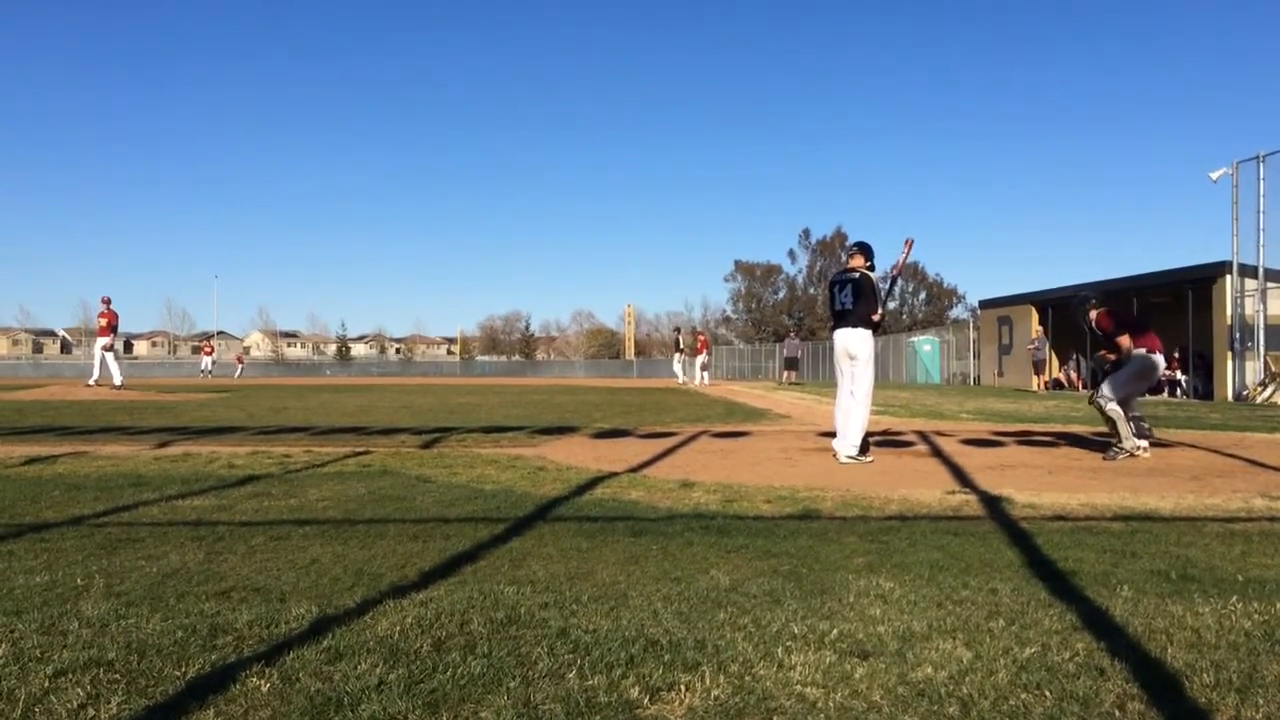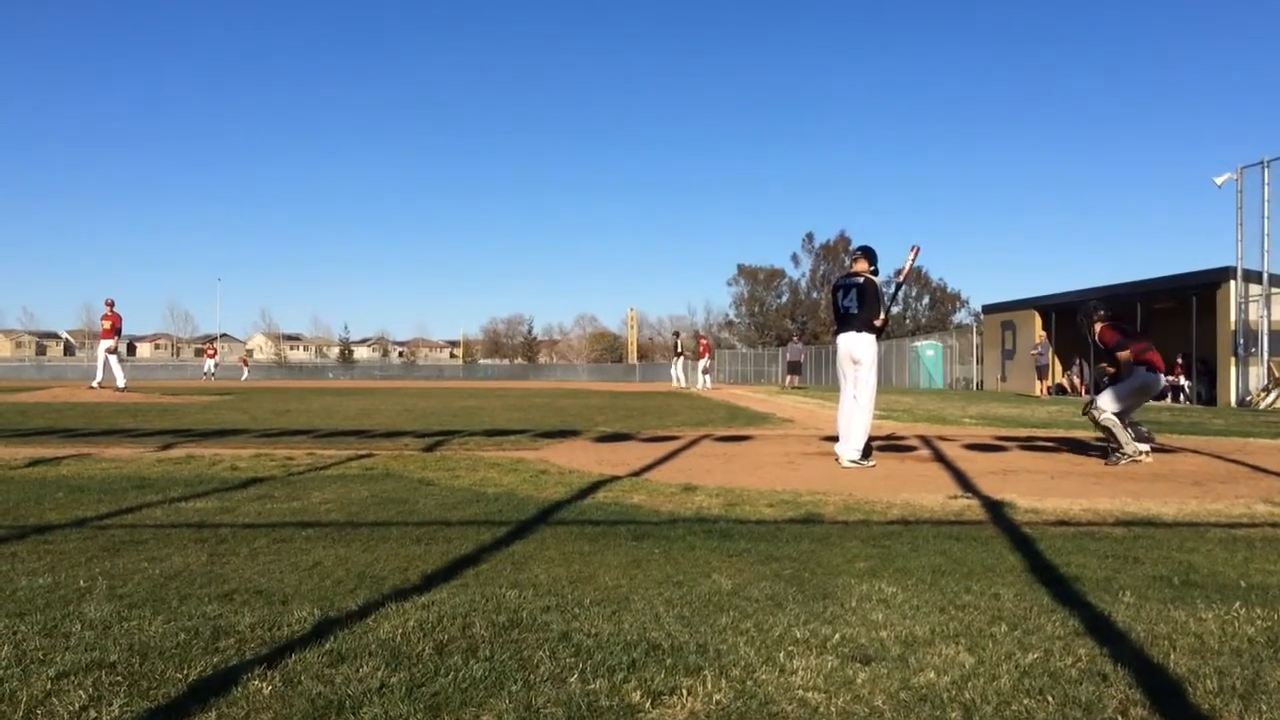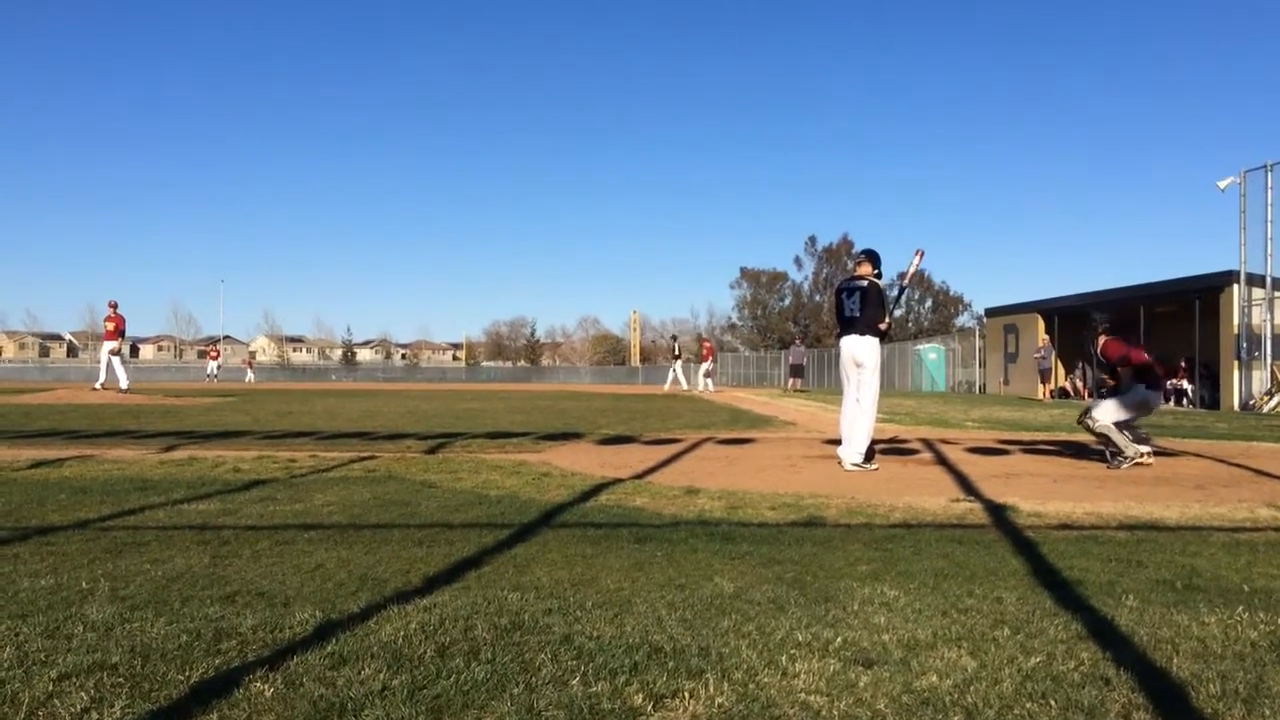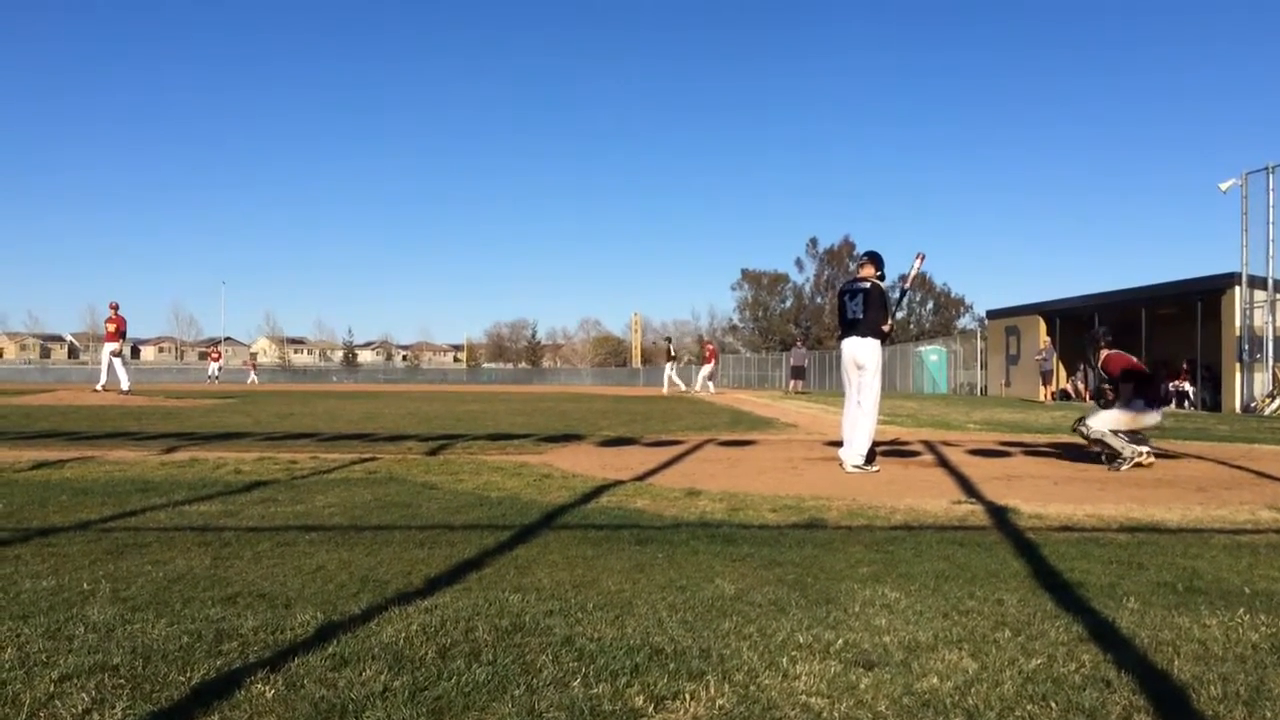
dt=0.2s
person 1, frame 1
left shoulder: (835, 279)
right shoulder: (866, 278)
left elbow: (834, 312)
right elbow: (875, 315)
right wrist: (876, 320)
left hip: (839, 335)
right hip: (860, 335)
left knee: (844, 391)
right knee: (861, 392)
left ankle: (842, 444)
right ankle: (851, 449)
person 1, frame 2
left shoulder: (838, 284)
right shoulder: (870, 283)
left elbow: (837, 317)
right elbow: (877, 321)
right wrist: (881, 325)
left hip: (842, 340)
right hip: (863, 340)
left knee: (847, 395)
right knee: (863, 397)
left ankle: (844, 449)
right ankle: (854, 453)
person 1, frame 3
left shoulder: (842, 287)
right shoulder: (874, 286)
left elbow: (840, 320)
right elbow: (882, 325)
right wrist: (885, 327)
left hip: (845, 343)
right hip: (867, 343)
left knee: (849, 398)
right knee: (866, 400)
left ankle: (847, 451)
right ankle: (856, 456)
person 1, frame 4
left shoulder: (844, 289)
right shoulder: (876, 288)
left elbow: (842, 321)
right elbow: (885, 327)
right wrist: (886, 329)
left hip: (847, 345)
right hip: (868, 345)
left knee: (852, 401)
right knee: (867, 402)
left ankle: (848, 453)
right ankle: (857, 458)
person 2, frame 1
left shoulder: (1101, 317)
right shoulder: (1107, 316)
left elbow: (1127, 346)
left wrist: (1117, 360)
right wrist: (1112, 358)
left hip: (1144, 356)
right hip: (1155, 358)
left knee: (1102, 396)
right knee: (1122, 400)
left ankle: (1127, 444)
right ankle: (1140, 444)
person 2, frame 2
left shoulder: (1104, 331)
right shoulder: (1112, 330)
left elbow: (1127, 362)
left wrist: (1116, 375)
right wrist: (1114, 372)
left hip: (1145, 375)
right hip: (1155, 376)
left knee: (1095, 408)
right knee: (1117, 412)
left ankle: (1129, 449)
right ankle: (1141, 448)
person 2, frame 3
left shoulder: (1108, 345)
right shoulder: (1115, 343)
left elbow: (1127, 378)
left wrist: (1116, 388)
left hip: (1144, 392)
right hip: (1151, 391)
left knee: (1090, 418)
right knee: (1112, 417)
left ankle: (1131, 452)
right ankle: (1142, 449)
person 2, frame 4
left shoulder: (1110, 360)
right shoulder: (1117, 357)
left elbow: (1126, 396)
left hip: (1143, 408)
right hip: (1148, 407)
left knee: (1084, 426)
left ankle: (1130, 453)
right ankle: (1141, 449)
